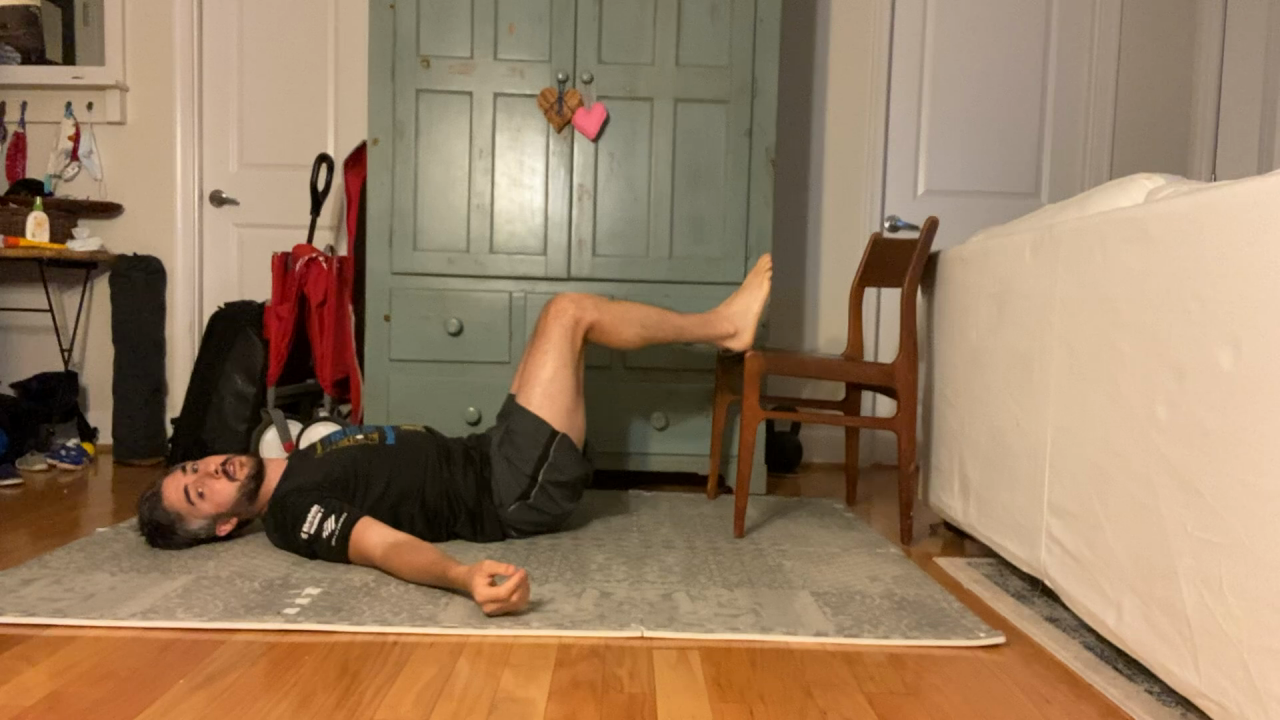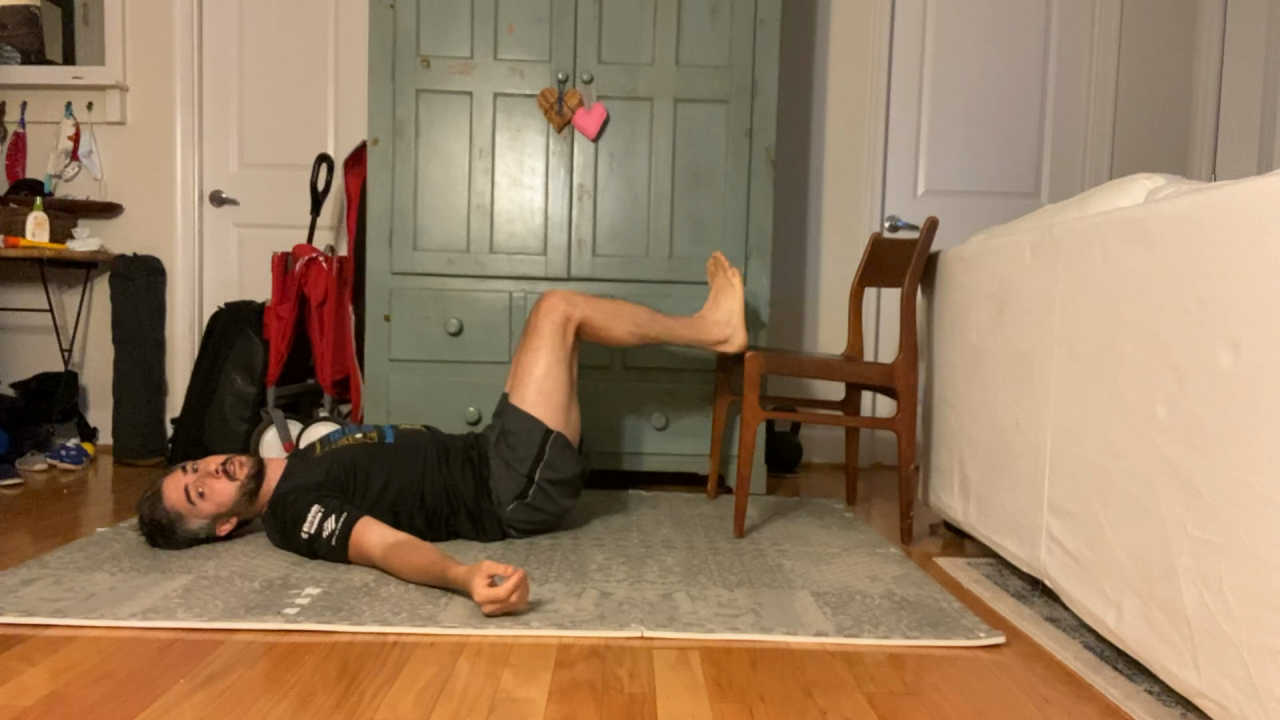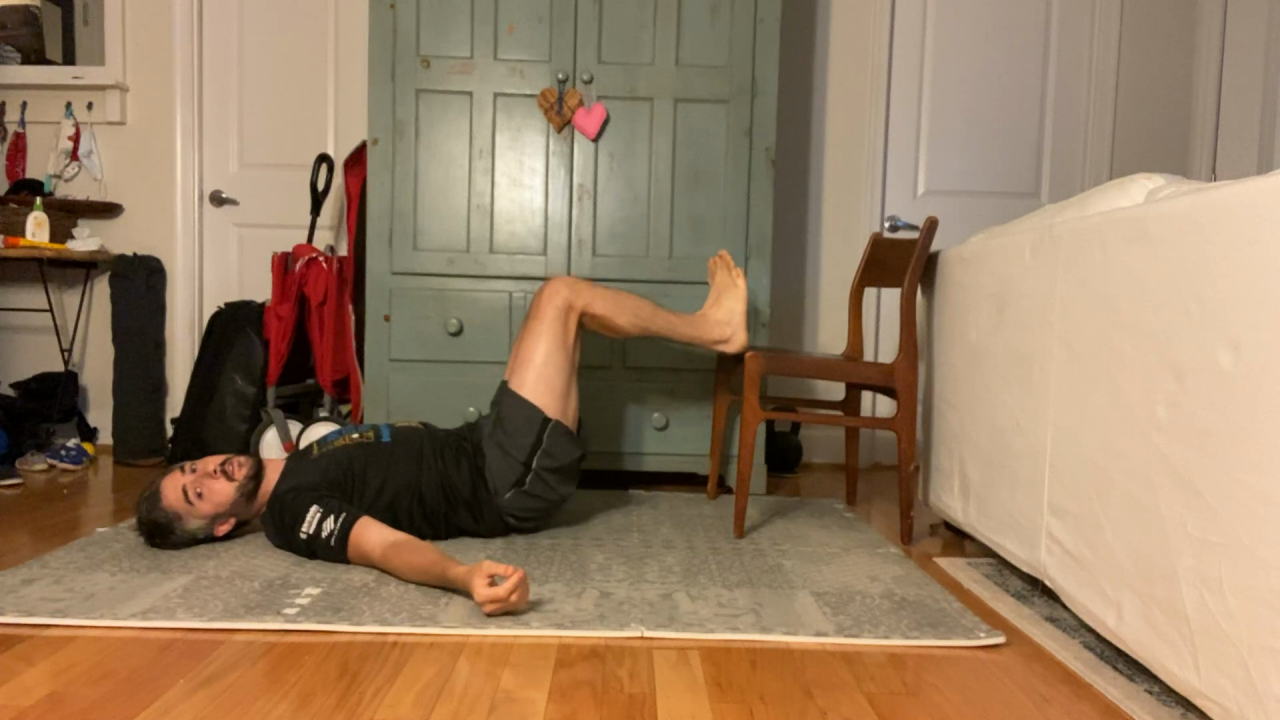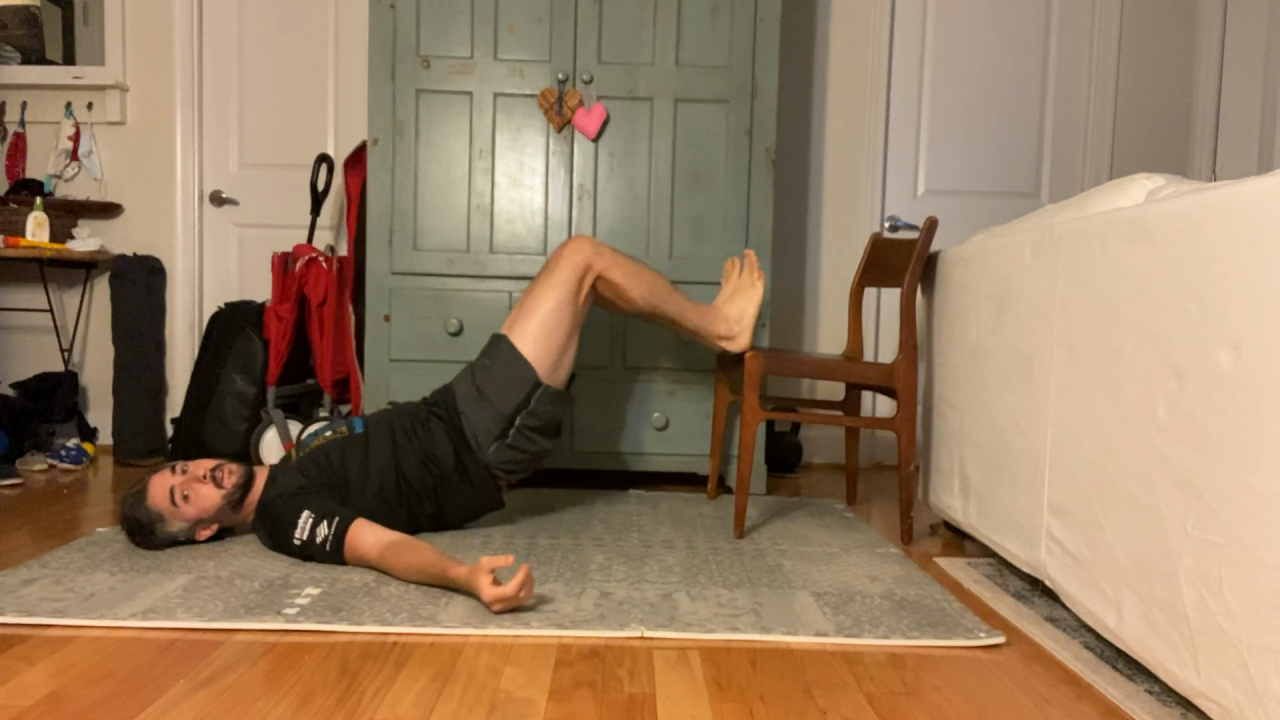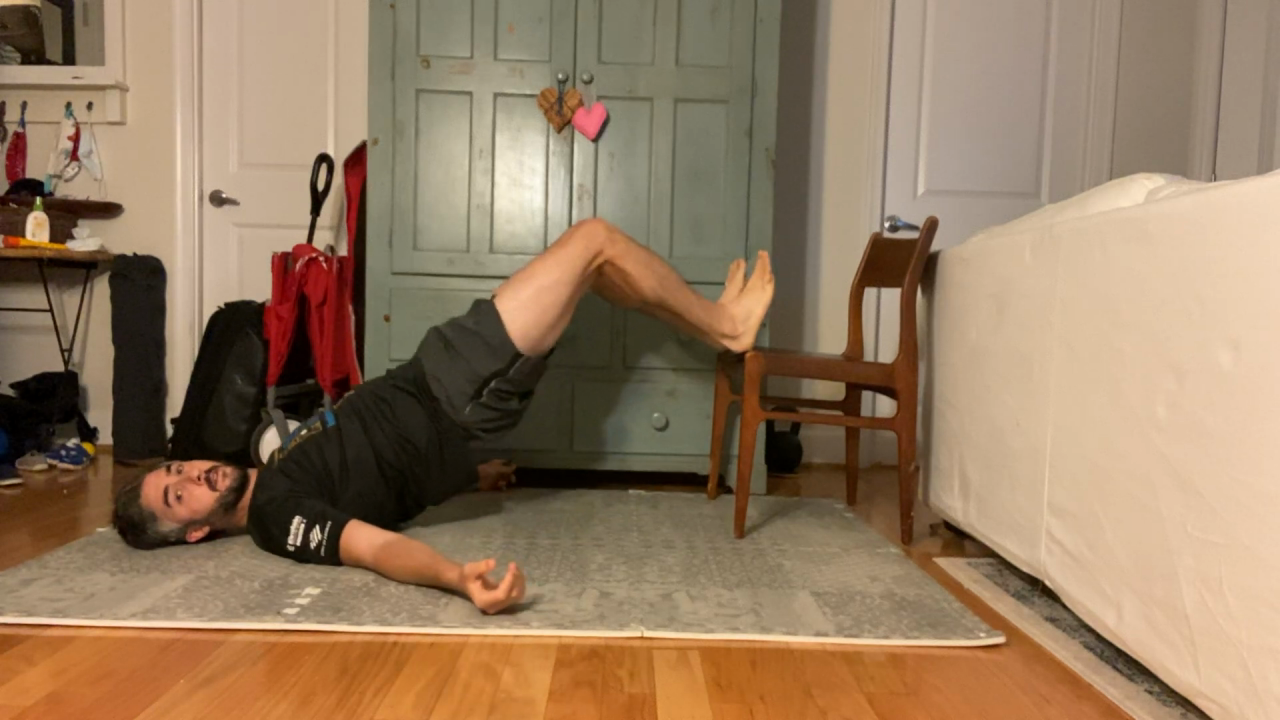
dt=0.7s
person 1, frame 1
left shoulder: (302, 467)
right shoulder: (297, 515)
right elbow: (389, 547)
right wrist: (464, 575)
left hip: (484, 458)
right hip: (517, 493)
left knee: (571, 320)
right knee: (568, 311)
left ankle: (717, 326)
right ankle: (720, 326)
person 1, frame 2
left shoulder: (302, 466)
right shoulder: (297, 514)
right elbow: (390, 547)
right wrist: (463, 576)
left hip: (486, 460)
right hip: (517, 491)
left knee: (561, 314)
right knee: (558, 307)
left ankle: (706, 326)
right ankle: (711, 329)
person 1, frame 3
left shoulder: (300, 469)
right shoulder: (296, 514)
right elbow: (391, 548)
right wrist: (464, 576)
left hip: (479, 450)
right hip: (514, 481)
left knee: (565, 302)
right knee: (560, 296)
left ankle: (706, 326)
right ankle: (710, 328)
person 1, frame 4
left shoulder: (285, 478)
right shoulder: (285, 520)
right elbow: (387, 547)
right wrist: (465, 576)
left hip: (457, 418)
right hip: (487, 433)
left knee: (581, 264)
right knee: (582, 254)
left ankle: (713, 322)
right ankle: (720, 326)
person 1, frame 5
left shoulder: (276, 478)
right shoulder: (278, 520)
right elbow: (377, 548)
right wrist: (459, 579)
left hip: (432, 385)
right hip: (465, 396)
left knee: (592, 251)
right knee: (595, 237)
left ankle: (713, 320)
right ankle: (723, 325)
